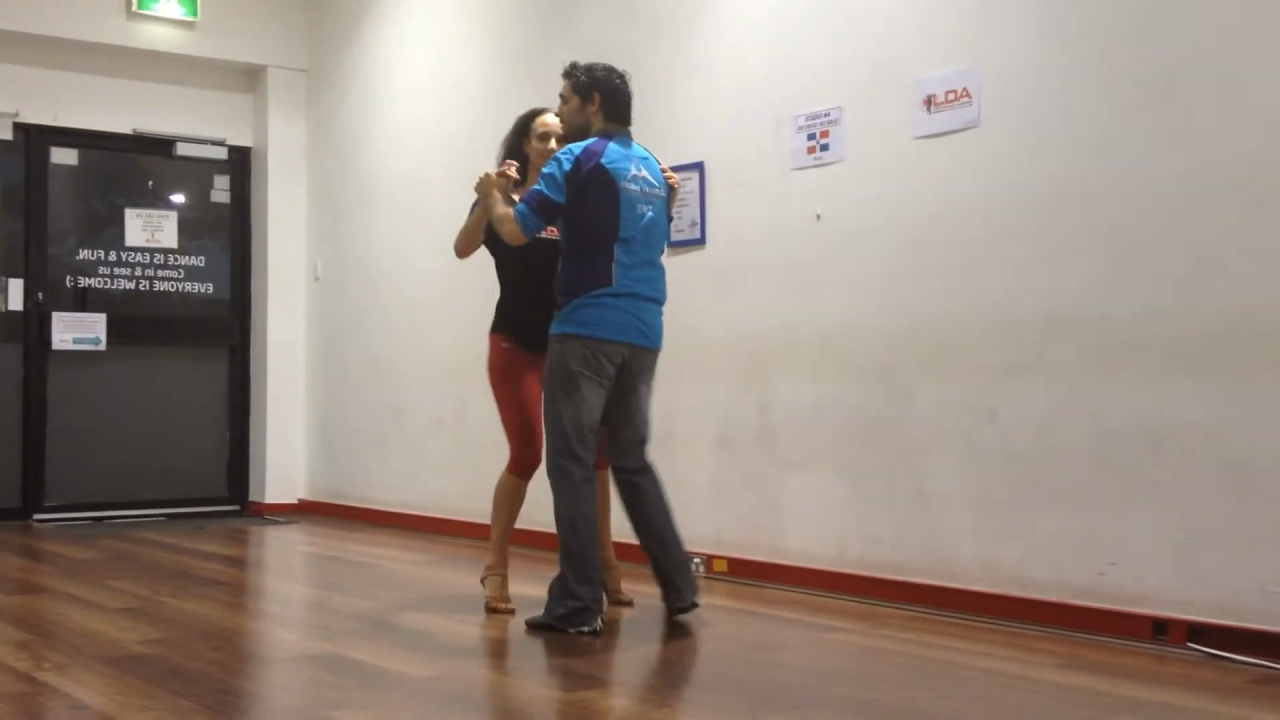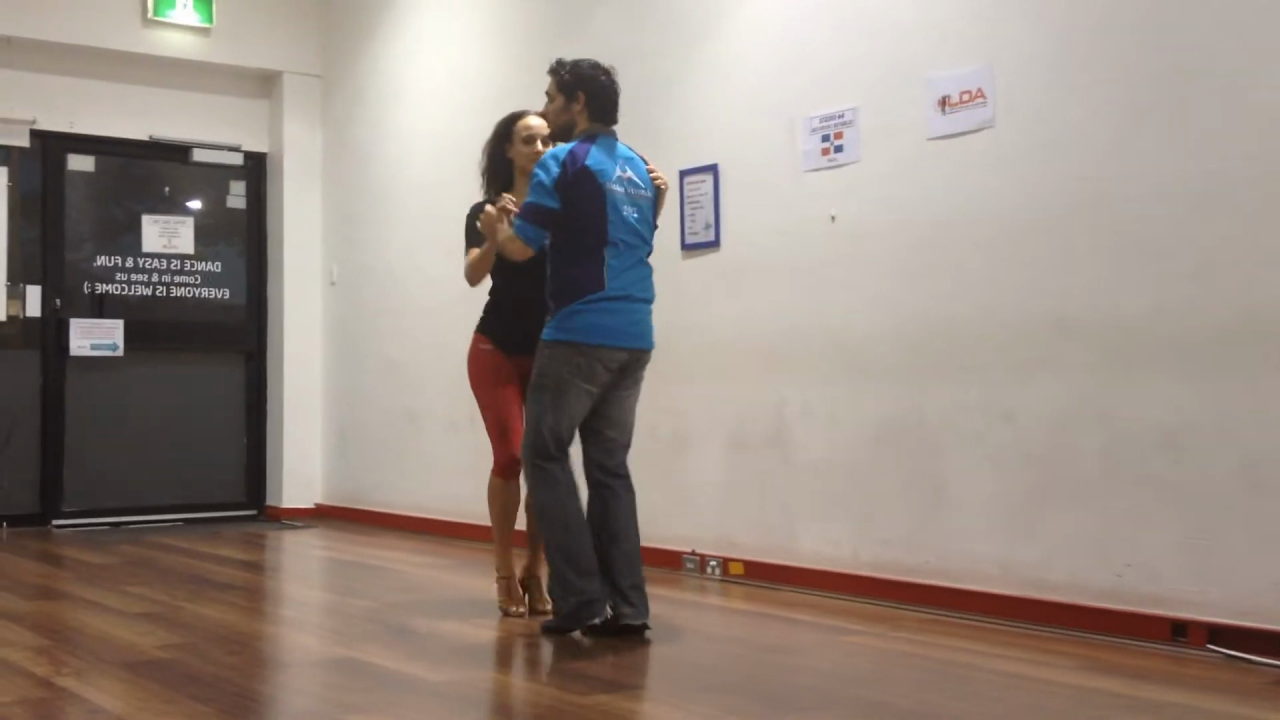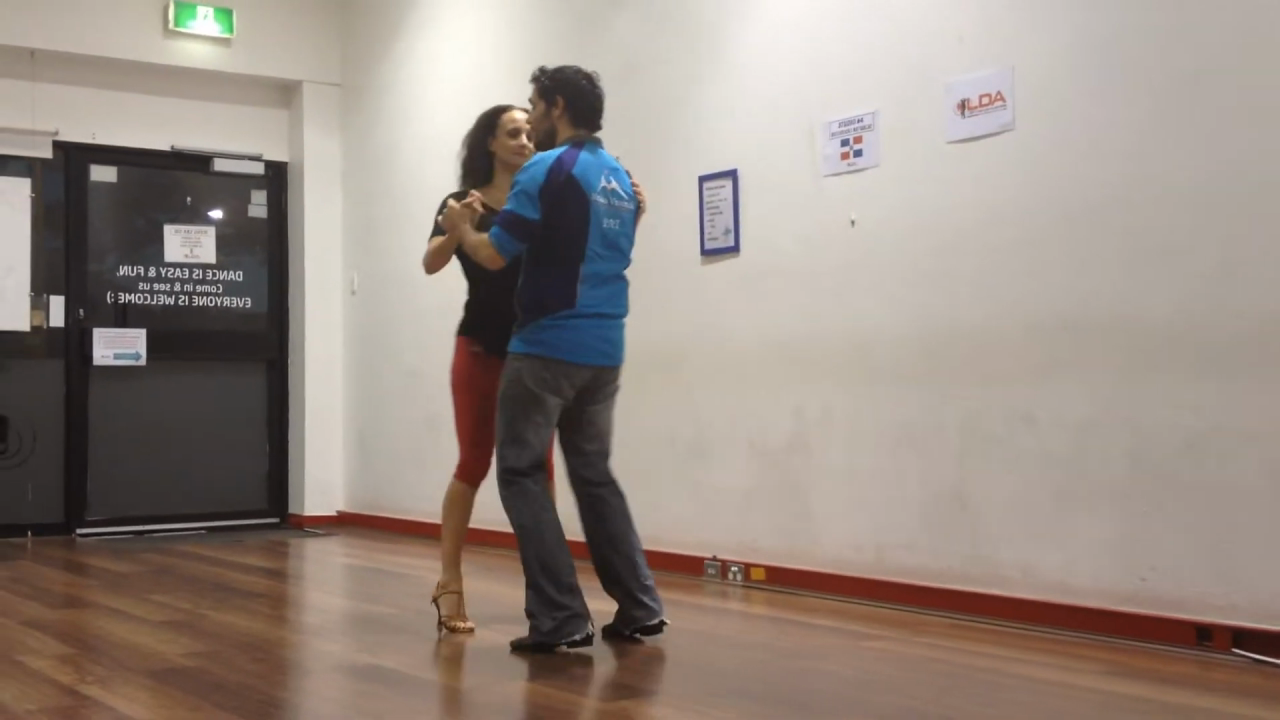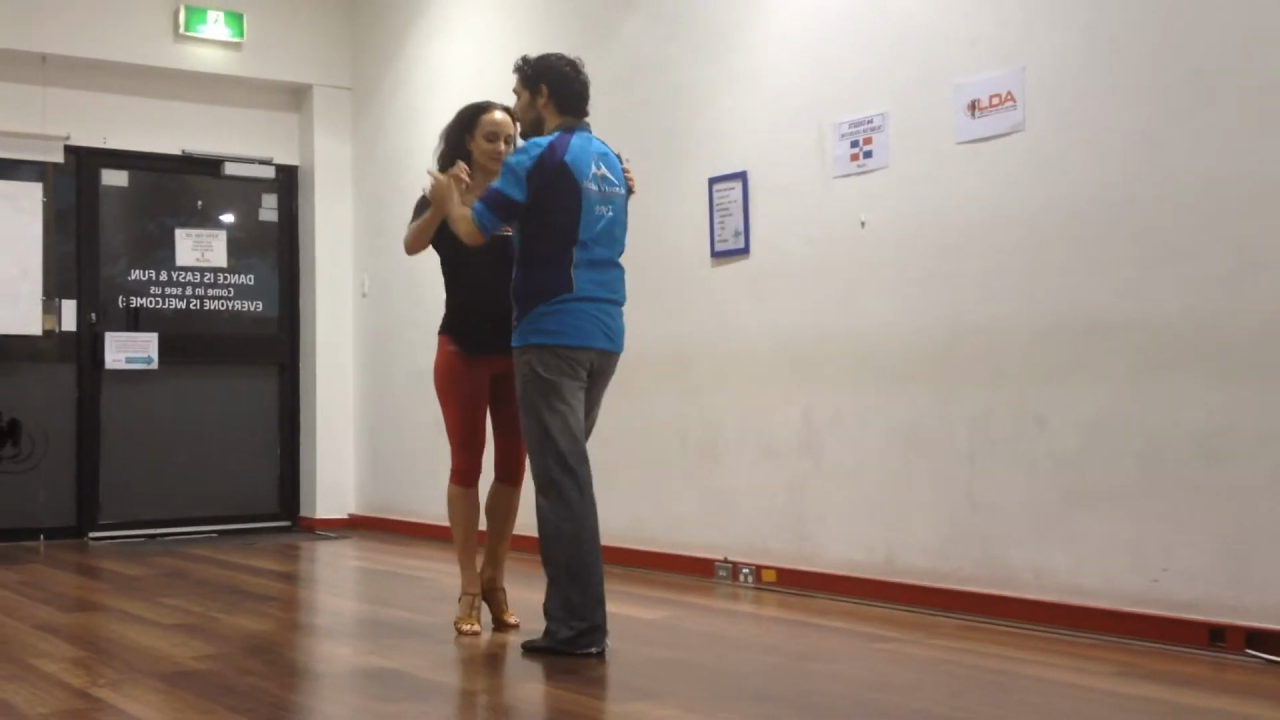
dt=0.5s
person 1, frame 1
left shoulder: (578, 159)
right shoulder: (650, 165)
left elbow: (517, 232)
left wrist: (492, 196)
left hip: (586, 329)
right hip: (643, 332)
left knee: (572, 465)
right knee: (629, 459)
left ankle: (577, 605)
right ankle: (676, 580)
person 1, frame 2
left shoulder: (563, 162)
right shoulder: (639, 168)
left elbow: (522, 247)
left wrist: (498, 227)
left hip: (579, 334)
right hip: (634, 336)
left knee: (547, 460)
right knee: (609, 467)
left ankle: (581, 598)
right ankle: (626, 605)
person 1, frame 3
left shoulder: (548, 170)
right shoulder: (620, 177)
left elbow: (496, 254)
left wrist: (461, 227)
left hip: (547, 347)
right hip: (604, 348)
left knee: (522, 477)
right knee: (593, 474)
left ankle: (560, 619)
right ankle: (639, 603)
person 1, frame 4
left shoulder: (540, 155)
right shoulder: (609, 160)
left elbow: (474, 230)
left wrist: (447, 196)
left hip: (552, 334)
right hip: (602, 335)
left knee: (562, 477)
right knee: (561, 470)
left ankle: (578, 626)
right ankle: (575, 612)
person 2, frame 1
right shoulder: (502, 204)
right elbow: (463, 250)
right hip: (515, 347)
left knee: (594, 450)
right knee: (527, 456)
left ankle: (606, 566)
right ankle: (495, 570)
person 2, frame 2
right shoulder: (486, 212)
right elbow: (473, 275)
right wrist: (496, 235)
right hip: (497, 351)
right knee: (510, 457)
left ankle: (534, 572)
right ankle: (505, 572)
person 2, frame 3
right shoulder: (463, 204)
right elbow: (430, 264)
right hip: (481, 350)
left knee: (540, 465)
right knee: (473, 466)
right ankle: (449, 586)
person 2, frame 4
right shoulder: (442, 202)
right elbow: (412, 245)
right wrist: (443, 203)
left hip: (518, 351)
right hip: (463, 349)
left knee: (513, 467)
right knee: (466, 466)
left ankle: (493, 579)
right ankle: (469, 588)
